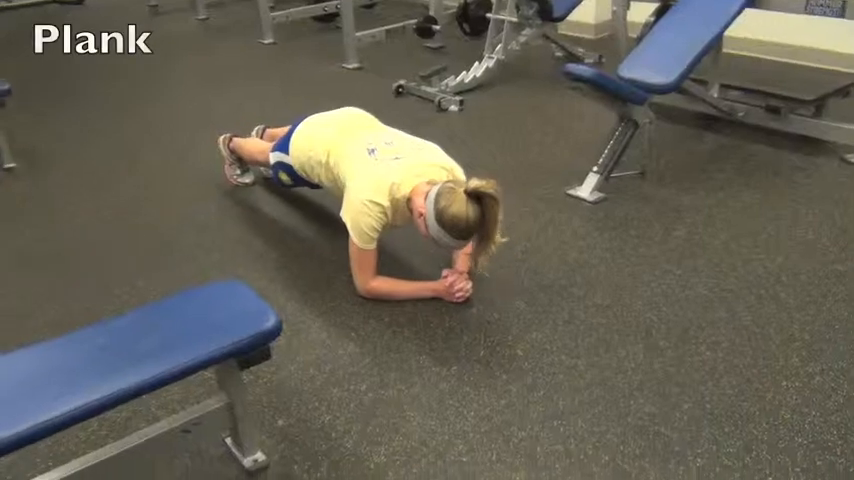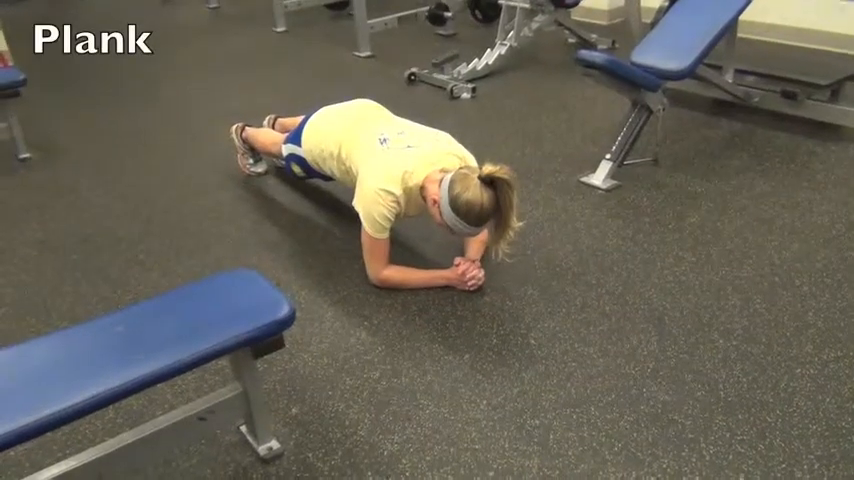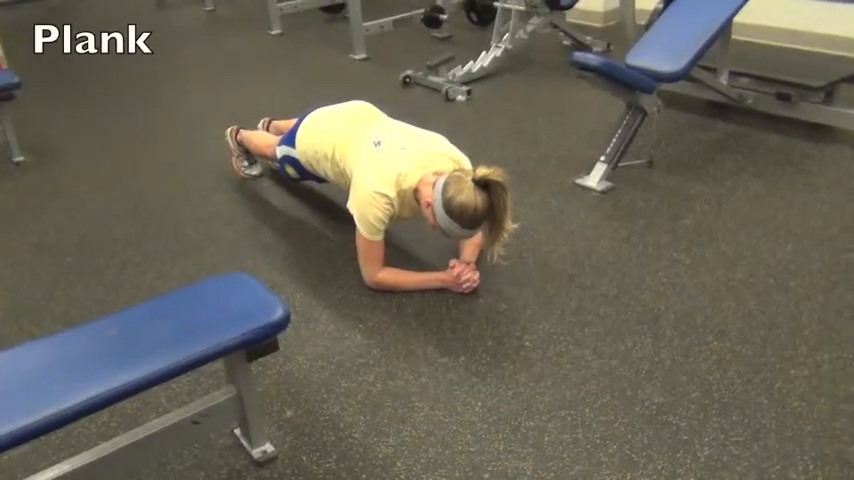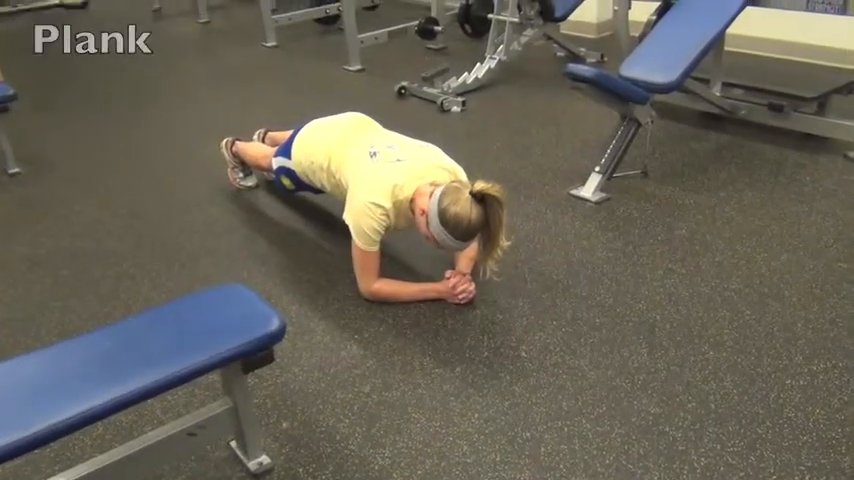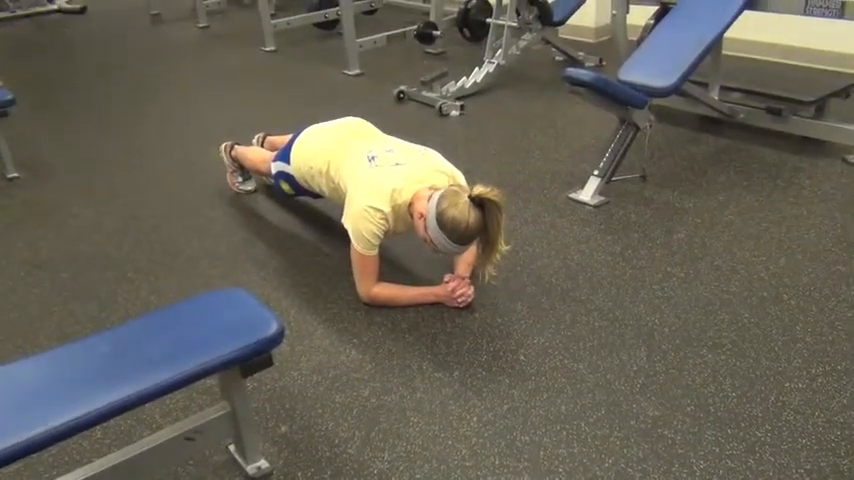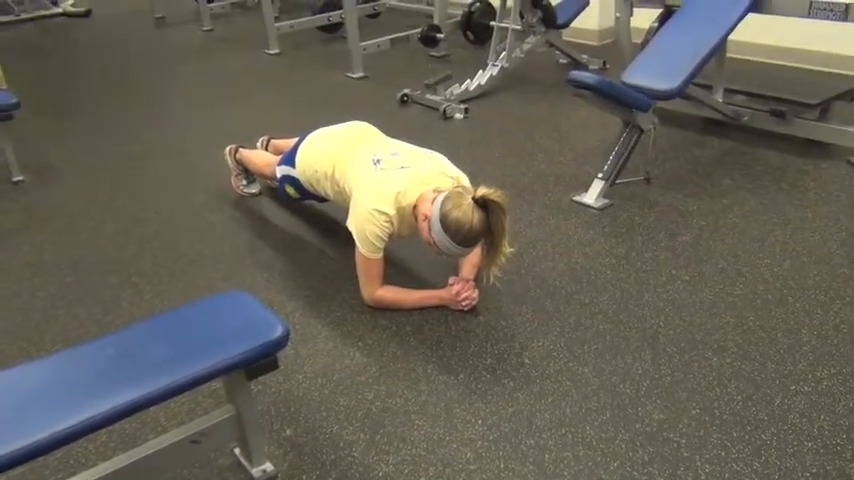
dt=0.7s
person 1, frame 1
left shoulder: (450, 175)
right shoulder: (371, 201)
left elbow: (466, 236)
right elbow: (366, 285)
left wrist: (460, 273)
right wrist: (438, 289)
left hip: (352, 122)
right hip: (308, 144)
right knee: (272, 157)
left ankle: (265, 133)
right ankle: (232, 145)
person 1, frame 2
left shoulder: (463, 165)
right shoulder: (383, 190)
left elbow: (479, 227)
right elbow: (378, 273)
left wrist: (472, 261)
right wrist: (450, 277)
left hip: (363, 115)
right hip: (320, 136)
right knee: (284, 149)
left ankle: (277, 123)
right ankle: (245, 135)
person 1, frame 3
left shoulder: (457, 166)
right shoulder: (377, 193)
left elbow: (473, 228)
right elbow: (373, 276)
left wrist: (467, 263)
right wrist: (445, 279)
left hip: (357, 117)
right hip: (314, 137)
right knee: (278, 151)
left ankle: (270, 125)
right ankle: (239, 138)
person 1, frame 4
left shoulder: (453, 178)
right shoulder: (374, 203)
left elbow: (468, 237)
right elbow: (369, 287)
left wrist: (463, 274)
right wrist: (441, 290)
left hip: (352, 129)
right hip: (311, 148)
right knee: (273, 164)
left ankle: (267, 137)
right ankle: (236, 150)
person 1, frame 5
left shoulder: (452, 181)
right shoulder: (372, 208)
left elbow: (469, 239)
right elbow: (368, 291)
left wrist: (462, 277)
right wrist: (440, 294)
left hip: (353, 132)
right hip: (309, 153)
right knee: (273, 167)
left ankle: (266, 141)
right ankle: (234, 152)
person 1, frame 6
left shoulder: (457, 186)
right shoulder: (378, 210)
left elbow: (472, 242)
right elbow: (372, 294)
left wrist: (467, 280)
right wrist: (444, 296)
left hip: (356, 138)
right hip: (314, 159)
right knee: (277, 171)
left ankle: (270, 144)
right ankle: (239, 156)
